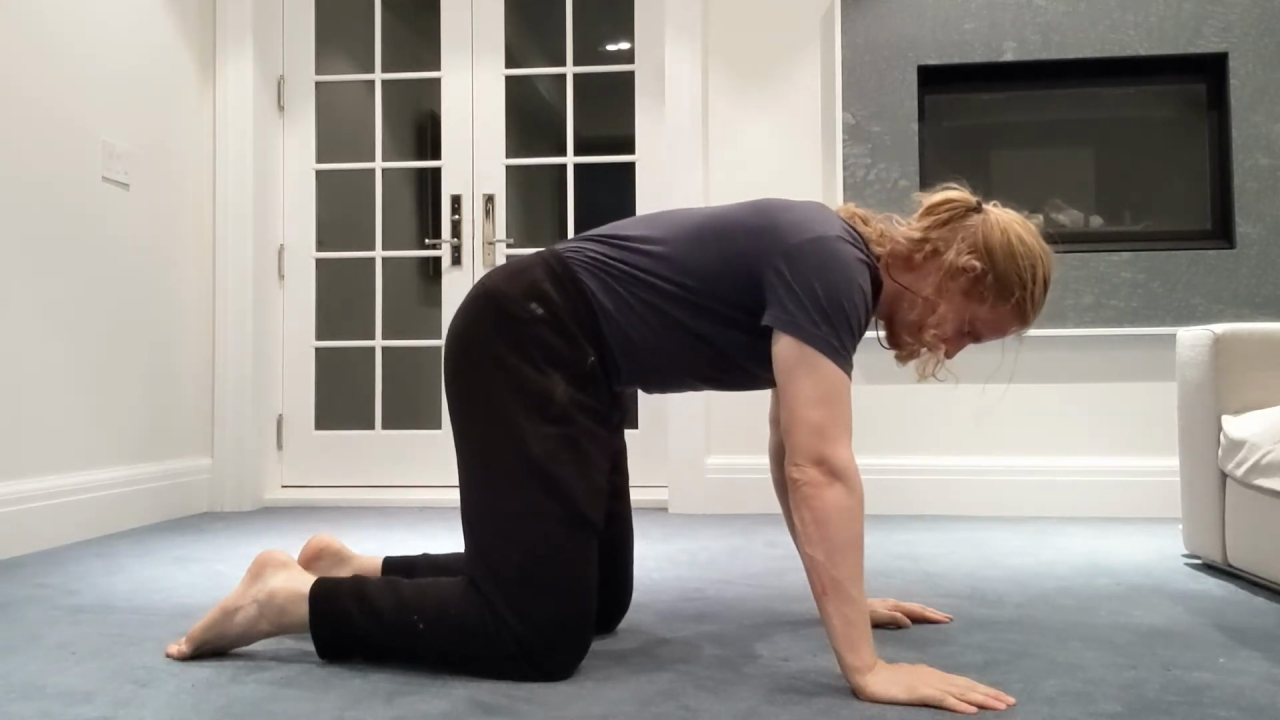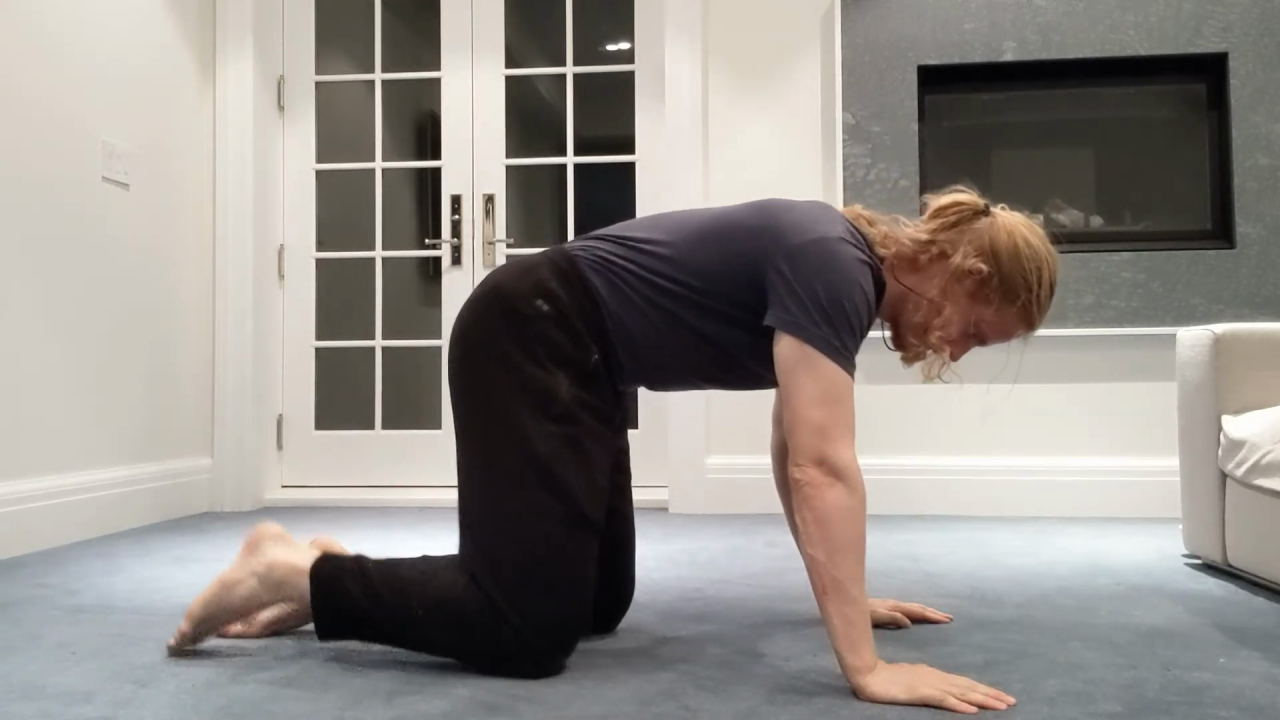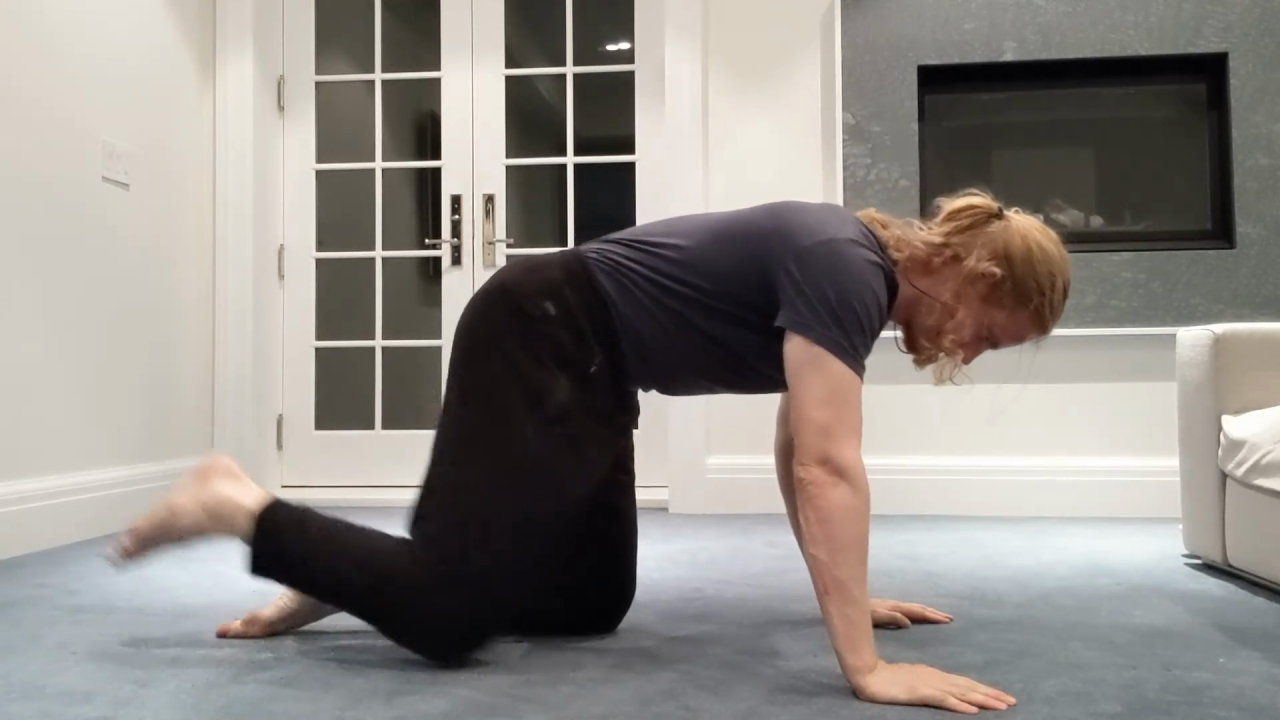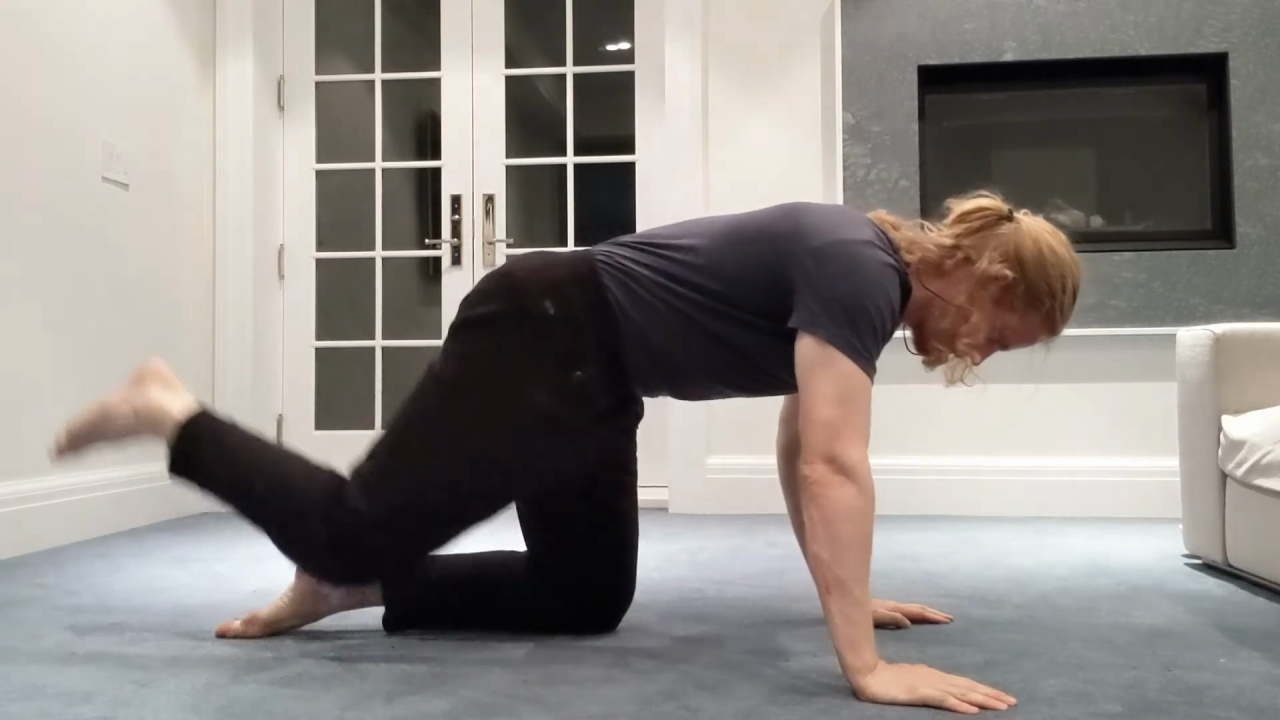
dt=0.2s
person 1, frame 1
left shoulder: (839, 273)
right shoulder: (828, 265)
left elbow: (791, 457)
right elbow: (820, 470)
left wrist: (845, 595)
left hip: (572, 362)
right hip: (524, 343)
left knee: (597, 600)
right knee: (542, 632)
left ankle: (354, 569)
right ankle: (293, 595)
person 1, frame 2
left shoulder: (846, 272)
right shoulder: (831, 266)
left elbow: (793, 454)
right elbow: (823, 469)
left wrist: (844, 593)
left hip: (577, 362)
right hip: (530, 342)
left knee: (595, 601)
right knee: (531, 629)
left ankle: (350, 568)
right ankle: (296, 573)
person 1, frame 3
left shoulder: (855, 272)
right shoulder: (844, 269)
left elbow: (798, 455)
right elbow: (829, 469)
left wrist: (846, 595)
left hip: (583, 369)
right hip: (537, 342)
left knee: (590, 602)
right knee: (457, 609)
left ankle: (324, 569)
right ankle: (238, 509)
person 1, frame 4
left shoulder: (858, 273)
right shoulder: (857, 272)
left elbow: (799, 454)
right elbow: (832, 469)
left wrist: (846, 596)
left hip: (585, 375)
right hip: (541, 340)
left knee: (587, 600)
right knee: (362, 527)
left ankle: (342, 579)
right ankle: (169, 418)
